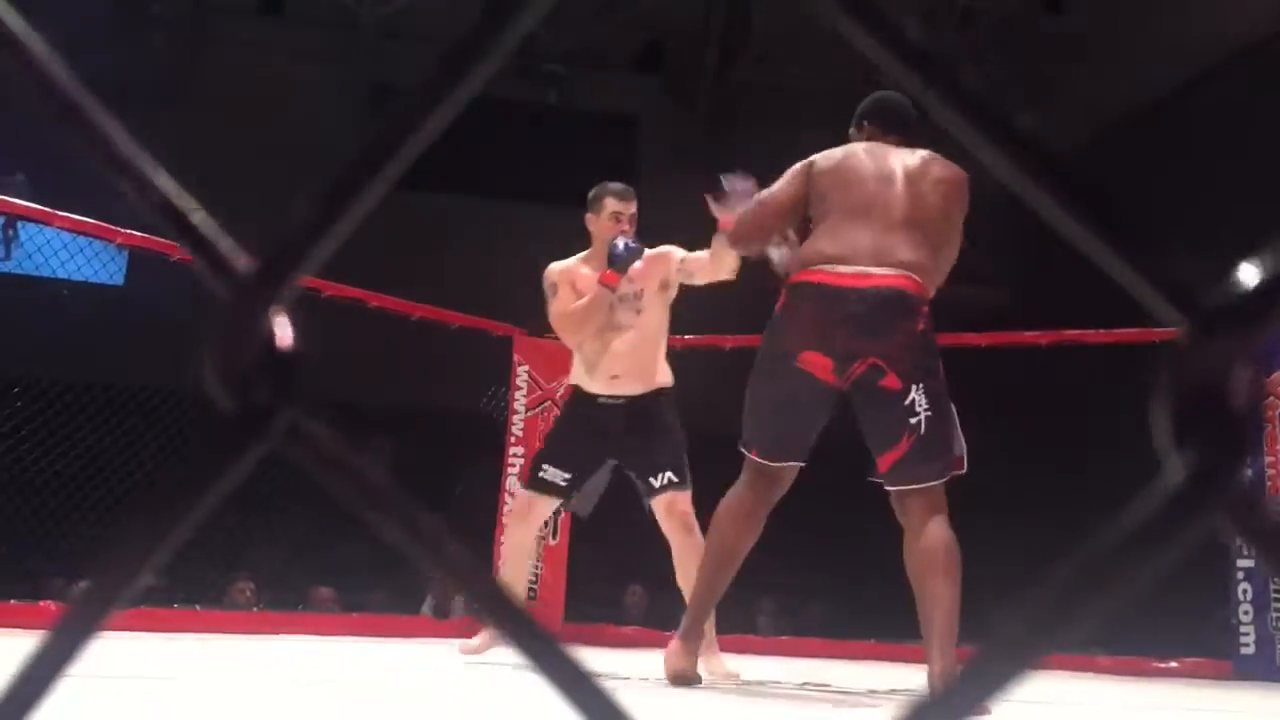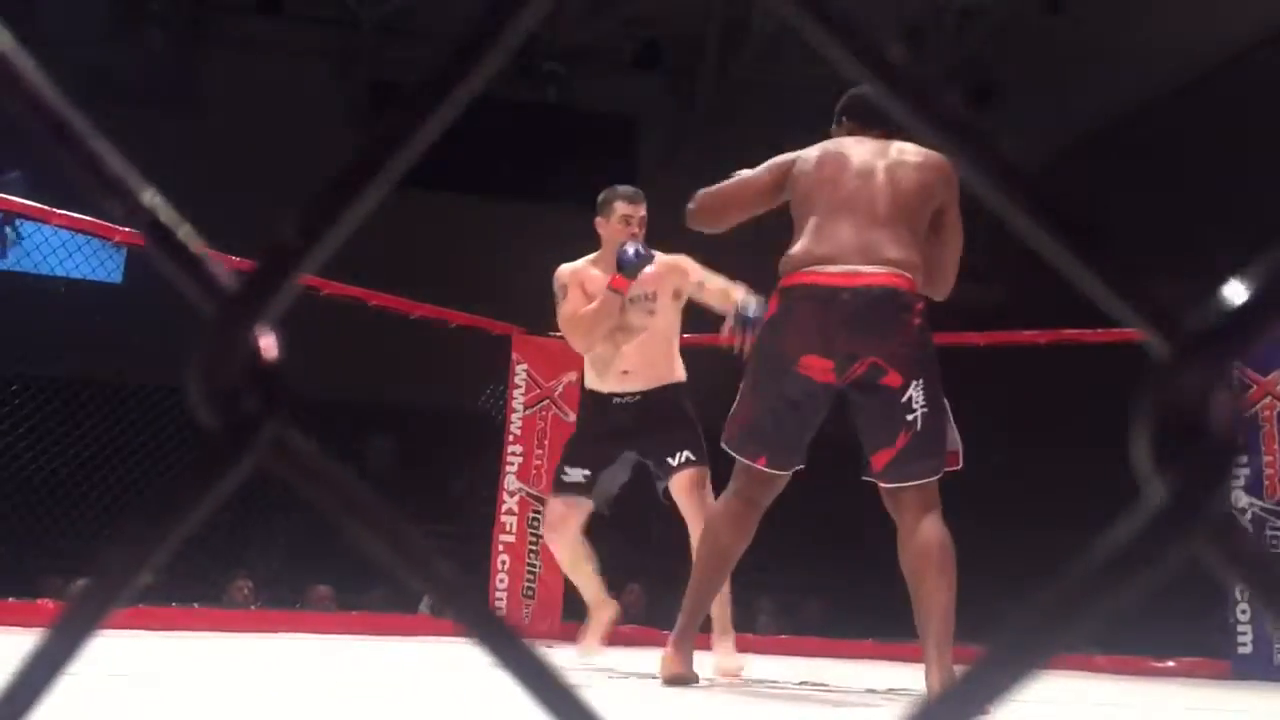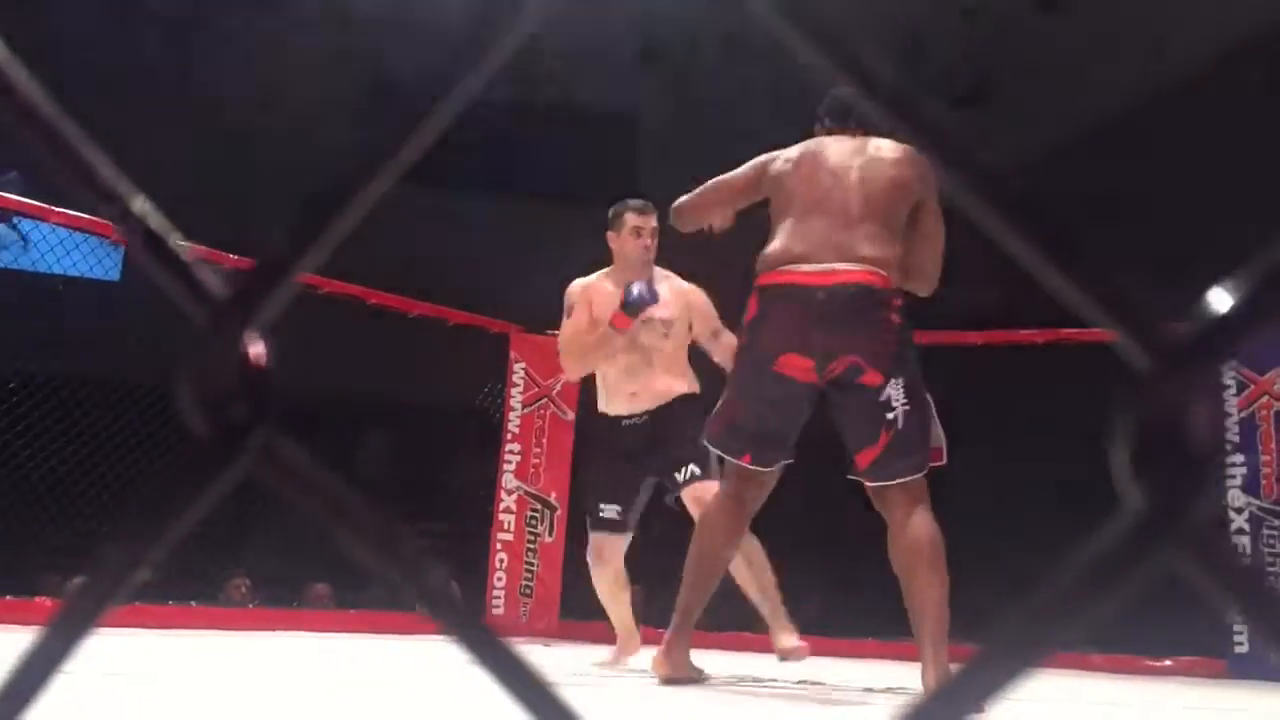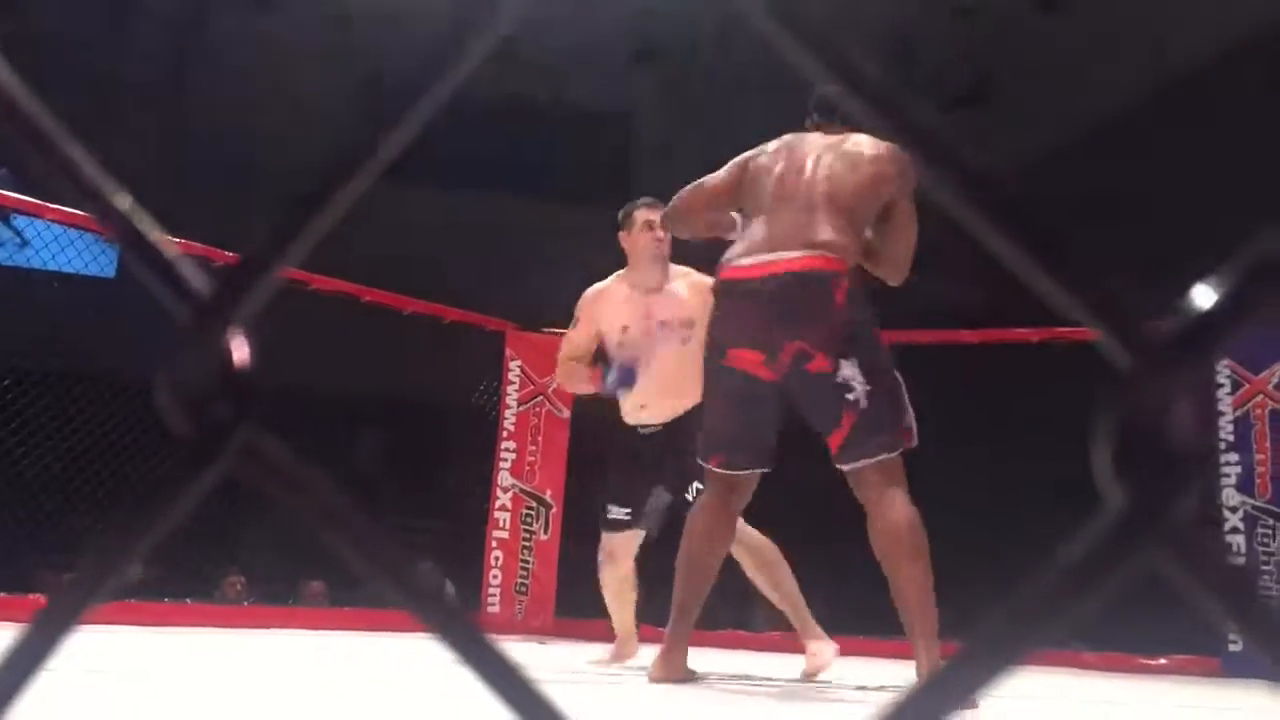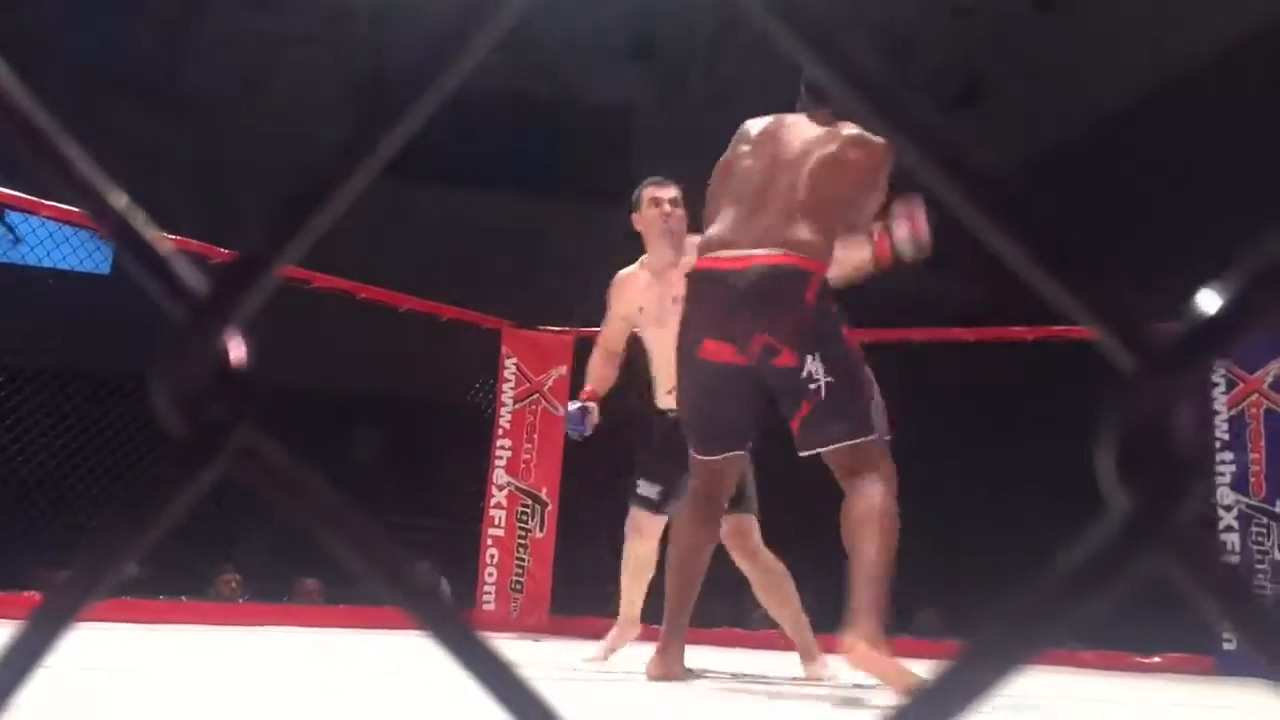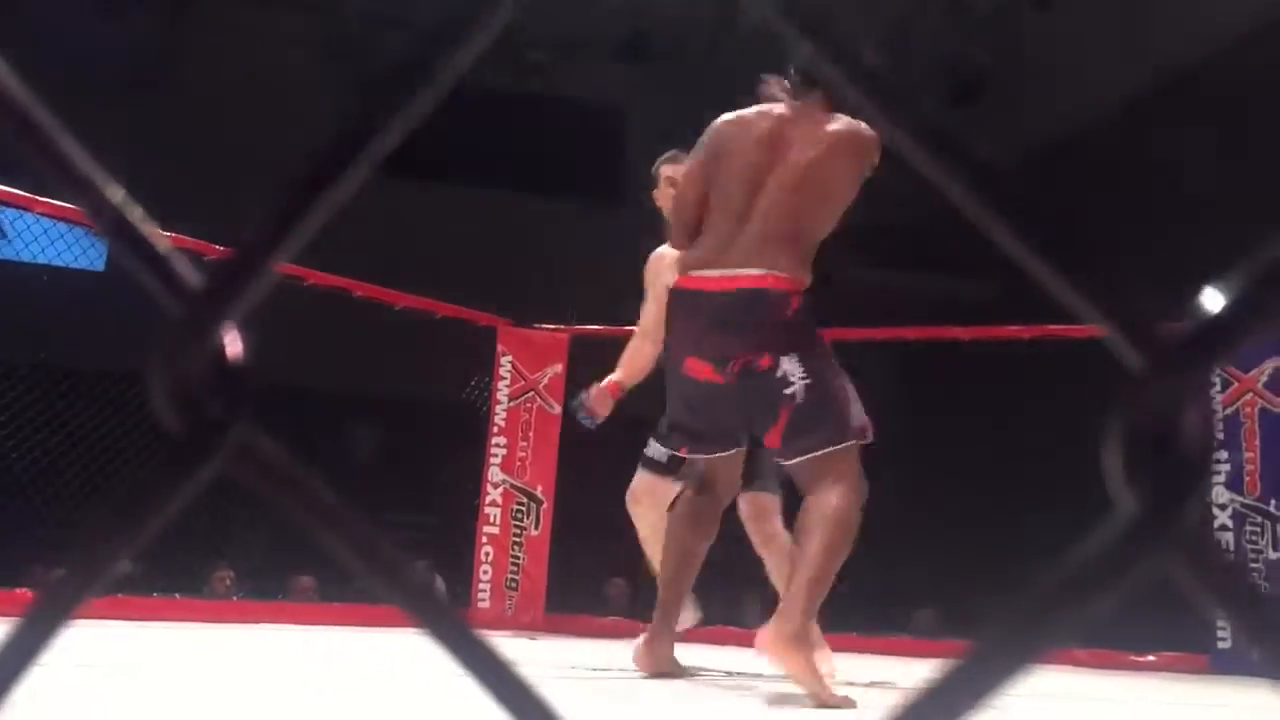
dt=0.1s
person 1, frame 1
left shoulder: (822, 163)
right shoulder: (949, 177)
left elbow: (740, 234)
left hip: (811, 308)
right hip: (895, 316)
left knee: (761, 481)
right knee: (922, 506)
left ankle: (686, 642)
right ankle: (947, 682)
person 1, frame 2
left shoulder: (803, 160)
right shoulder: (935, 169)
left elbow: (700, 214)
right elbow: (941, 284)
left wrist: (738, 207)
left hip: (802, 308)
right hip: (887, 312)
left knee: (750, 489)
right knee: (916, 503)
left ankle: (680, 647)
right ankle: (942, 679)
person 1, frame 3
left shoulder: (783, 160)
right shoulder: (912, 164)
left elbow: (683, 214)
right elbow: (924, 279)
left wrist: (720, 212)
left hip: (782, 307)
right hip: (865, 310)
left knee: (740, 488)
right knee: (905, 500)
left ankle: (673, 647)
right ankle: (938, 677)
person 1, frame 4
left shoulder: (764, 157)
right shoulder: (889, 161)
left elbow: (682, 217)
right elbow: (895, 270)
left hip: (739, 300)
right hip: (819, 297)
left knee: (724, 490)
right knee: (883, 484)
left ankle: (672, 650)
right ankle: (931, 666)
person 1, frame 5
left shoulder: (753, 131)
right shoulder: (869, 150)
left hip: (713, 291)
right hip: (788, 291)
left knee: (709, 482)
right knee: (868, 470)
left ankle: (668, 648)
right ankle: (866, 629)
person 1, frame 6
left shoulder: (728, 129)
right shoulder: (856, 140)
left elbow: (681, 229)
left hip: (692, 307)
right hip: (767, 310)
left knee: (712, 481)
right knee: (838, 479)
left ankle: (658, 640)
right ankle: (788, 633)
person 2, frame 1
left shoulder: (663, 262)
right shoulder: (562, 274)
left elbow: (721, 267)
right elbow: (576, 335)
right wrist: (611, 275)
left hip: (650, 410)
right hip: (587, 409)
left knee: (679, 520)
right knee: (525, 513)
left ankle: (710, 646)
right ankle: (496, 624)
person 2, frame 2
left shoulder: (671, 269)
right shoulder: (571, 276)
left elbow: (727, 293)
right elbow: (581, 339)
left wrist: (747, 307)
right wrist: (619, 281)
left hip: (663, 403)
right hip: (602, 409)
left knee: (696, 501)
right knee: (559, 523)
left ankle: (723, 635)
right ankle: (600, 608)
person 2, frame 3
left shoulder: (684, 293)
right shoulder: (582, 293)
left elbow: (728, 350)
right elbow: (572, 364)
right wrist: (622, 317)
left hip: (677, 416)
right hip: (617, 430)
left knee: (713, 507)
right knee: (603, 554)
left ankle: (781, 626)
right ankle: (627, 639)
person 2, frame 4
left shoulder: (703, 289)
right shoulder: (599, 300)
right elbow: (567, 370)
right wrist: (603, 377)
left hip: (695, 425)
right hip: (640, 437)
left knee: (726, 528)
right knee: (614, 554)
left ankle: (812, 636)
right ankle: (625, 638)
person 2, frame 5
right shoulder: (627, 284)
right elbow: (609, 350)
right wrist: (588, 400)
right hip: (669, 419)
left knee: (739, 538)
right knee: (640, 532)
left ankle: (811, 650)
right ankle: (627, 622)
person 2, frame 6
right shoulder: (659, 262)
right elbow: (648, 339)
right wrist: (607, 389)
left knee: (760, 520)
right knee: (642, 500)
left ankle: (814, 643)
right ankle: (678, 603)
